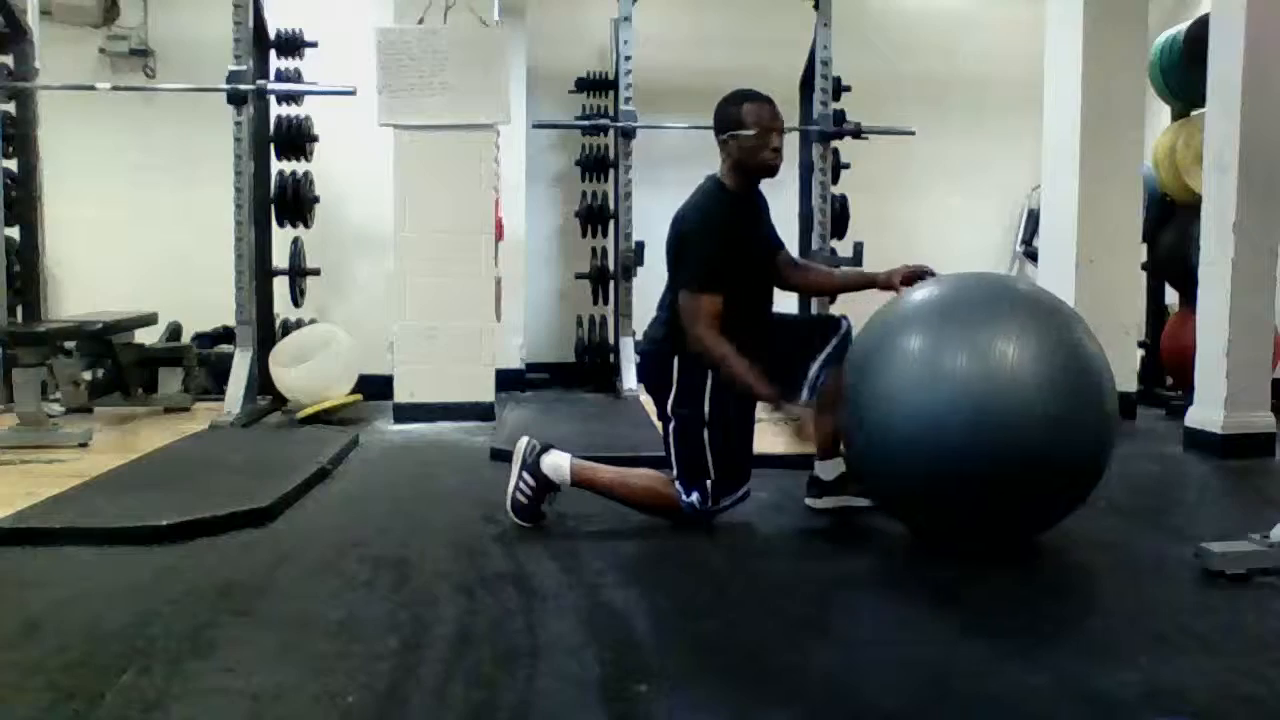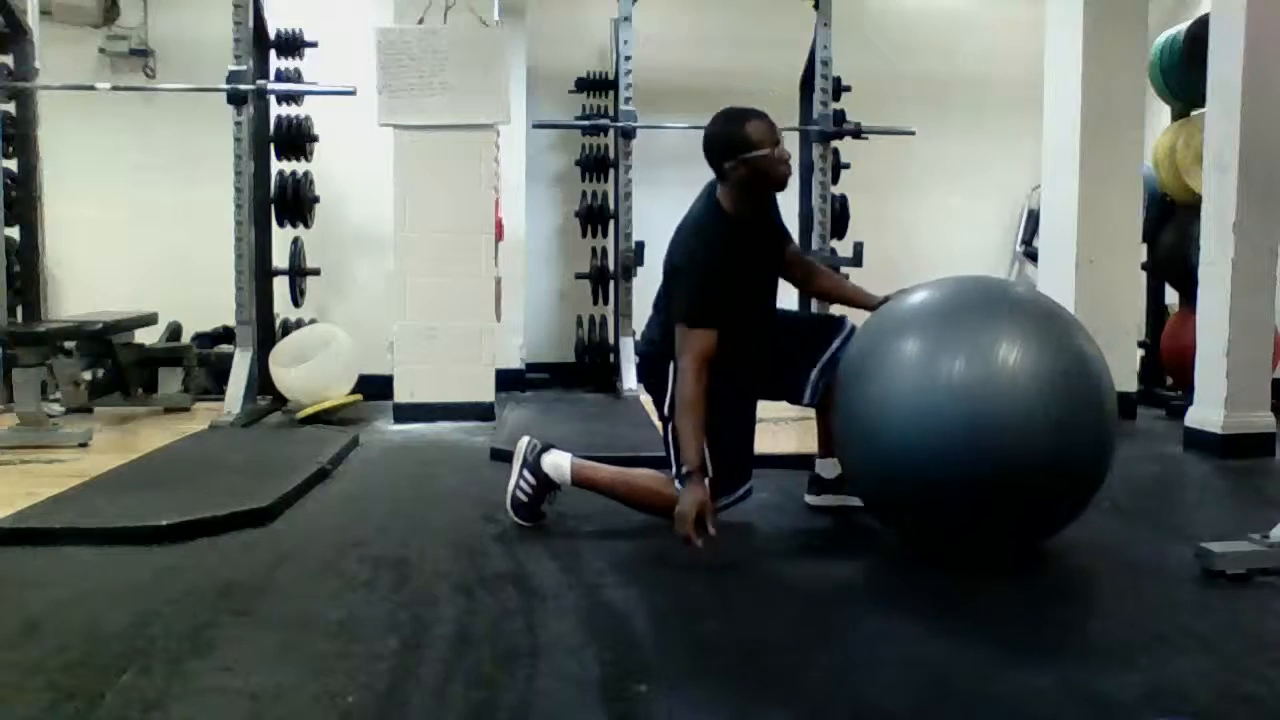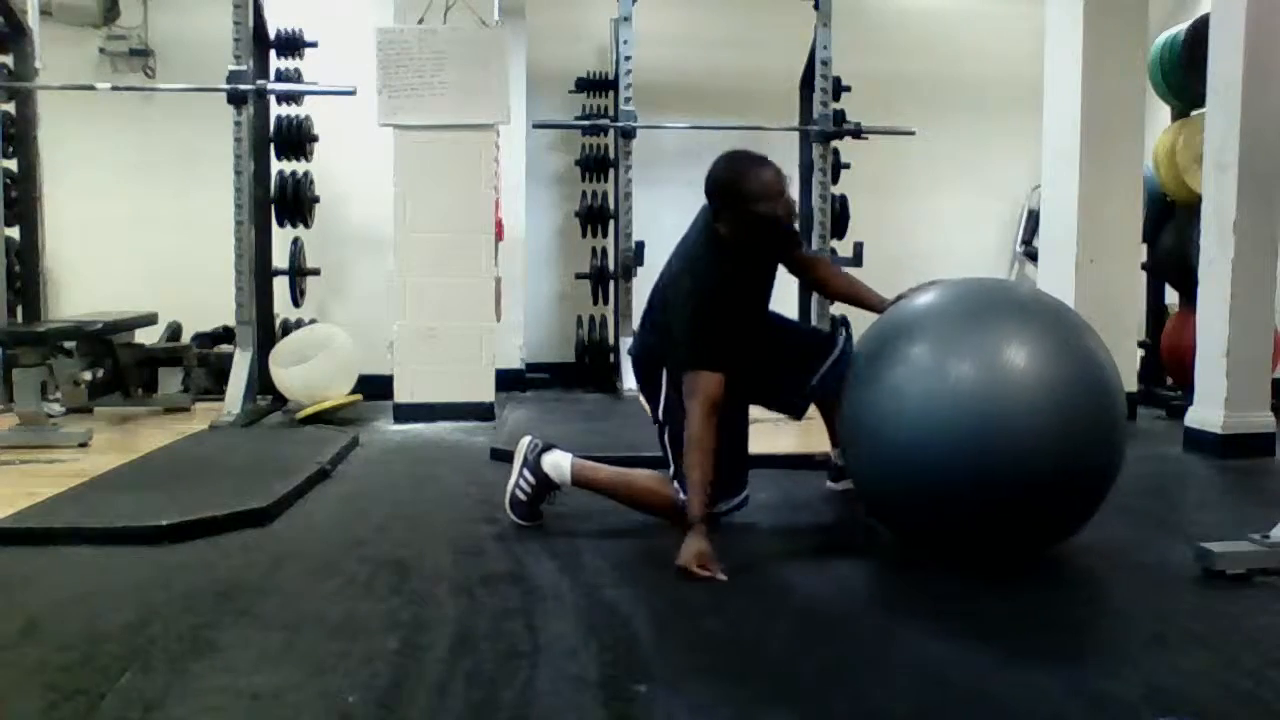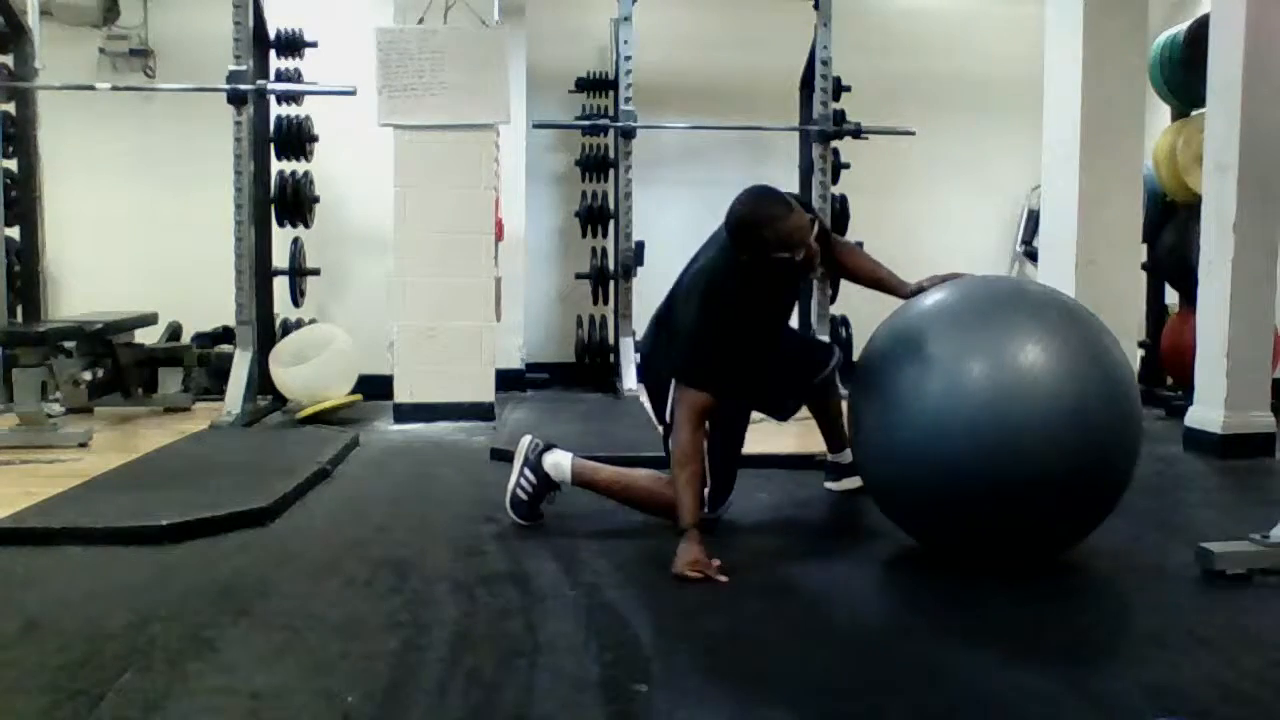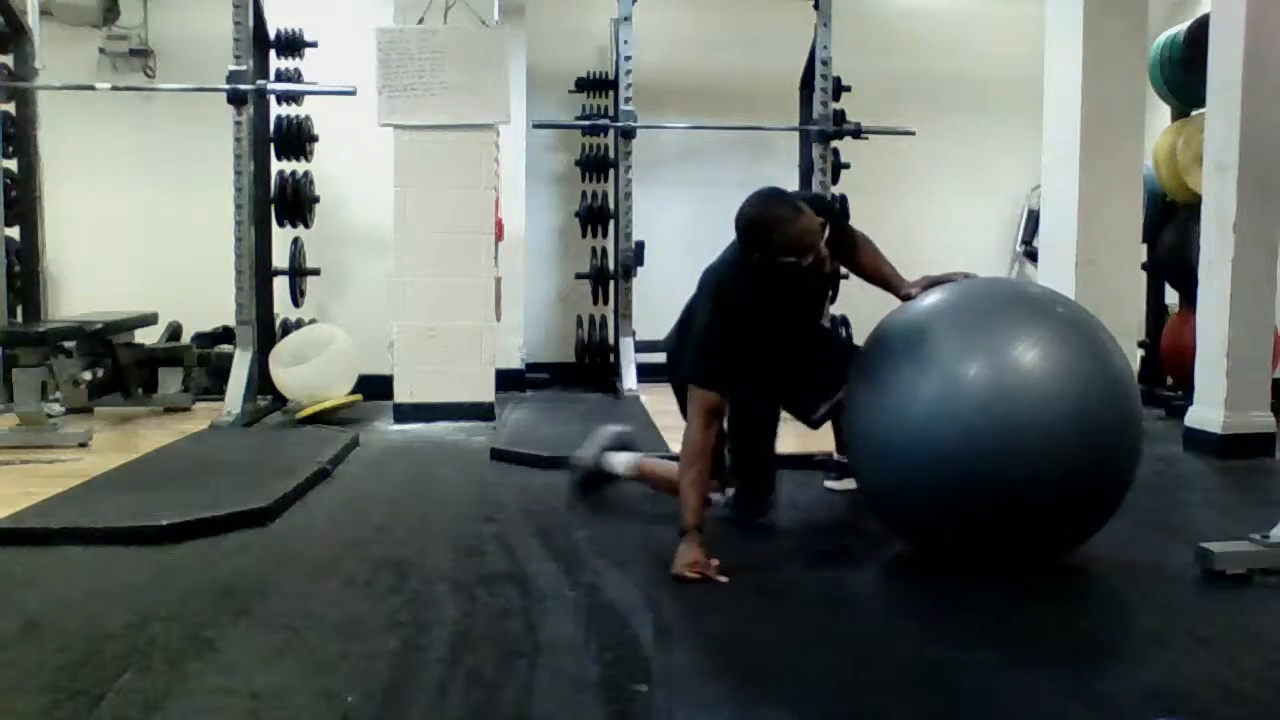
dt=0.3s
person 1, frame 1
left shoulder: (749, 199)
right shoulder: (706, 222)
left elbow: (787, 271)
right elbow: (700, 333)
left wrist: (875, 278)
right wrist: (781, 402)
right hip: (685, 362)
left knee: (837, 343)
right knee: (701, 500)
left ankle: (828, 480)
right ankle: (551, 466)
person 1, frame 2
left shoulder: (756, 203)
right shoulder: (702, 248)
left elbow: (799, 268)
right elbow: (691, 365)
left wrist: (876, 303)
right wrist: (694, 477)
right hip: (682, 359)
left knee: (839, 343)
right knee: (711, 496)
left ankle: (828, 478)
right ankle: (551, 465)
person 1, frame 3
left shoulder: (764, 215)
right shoulder: (701, 282)
left elbow: (806, 264)
right elbow: (701, 408)
left wrist: (883, 304)
right wrist: (694, 529)
right hip: (675, 363)
left knee: (830, 350)
right knee: (719, 497)
left ankle: (848, 465)
right ankle: (551, 465)
person 1, frame 4
left shoulder: (791, 228)
right shoulder: (712, 299)
left elbow: (835, 250)
right elbow: (690, 419)
left wrist: (906, 290)
right wrist: (689, 537)
right hip: (684, 367)
left knee: (823, 362)
right knee: (707, 500)
left ankle: (842, 463)
right ankle: (554, 464)
person 1, frame 5
left shoulder: (814, 220)
right shoulder: (726, 299)
left elbow: (853, 242)
right elbow: (704, 417)
left wrist: (903, 286)
right wrist: (691, 537)
right hip: (717, 368)
right knee: (749, 504)
right ankle: (618, 459)
